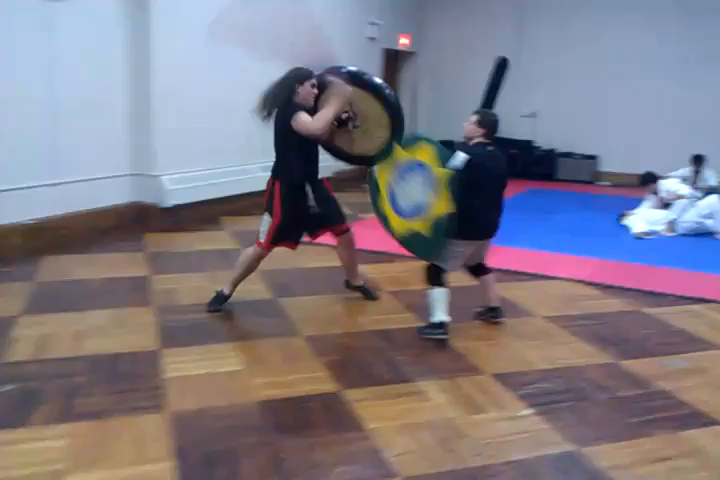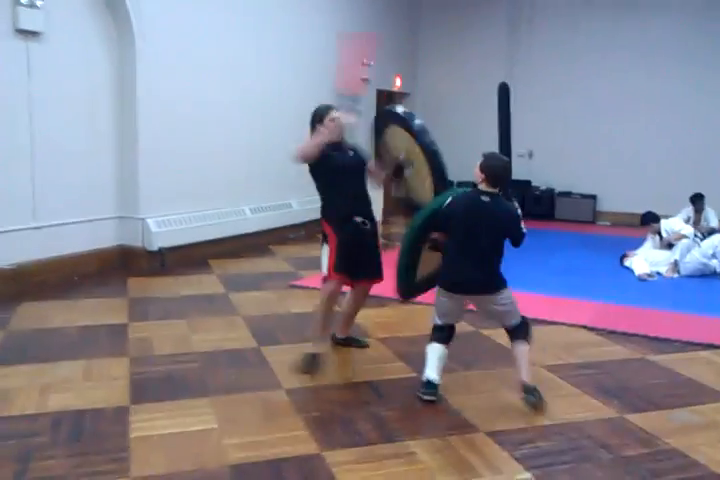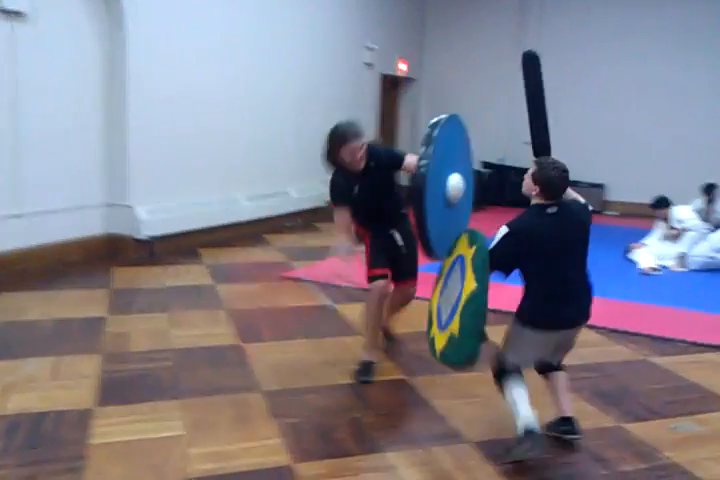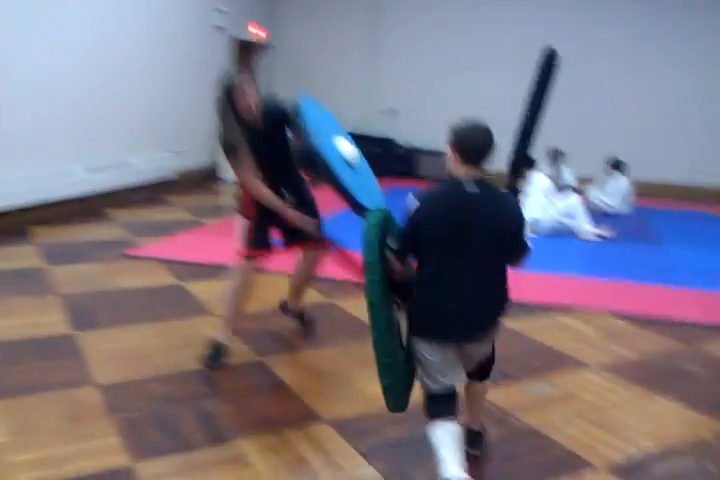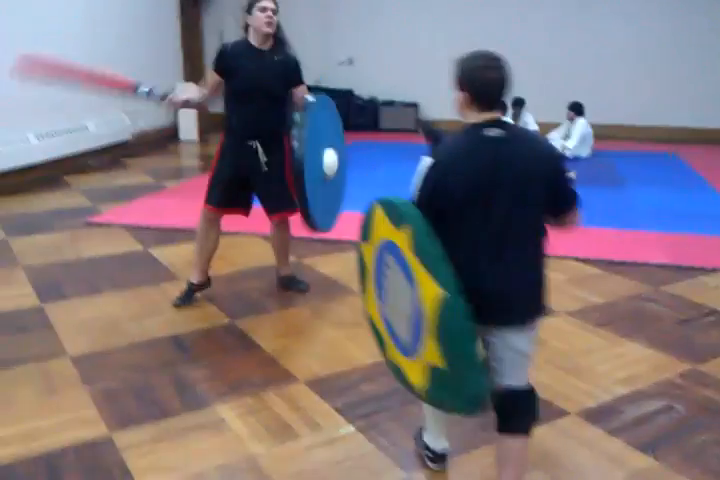
dt=0.5s
person 1, frame 1
left shoulder: (466, 153)
right shoulder: (498, 157)
left hip: (466, 225)
right hip: (488, 224)
left knee: (437, 268)
right knee: (476, 263)
left ankle: (439, 322)
right ankle: (493, 308)
person 1, frame 2
left shoulder: (457, 201)
right shoulder: (508, 211)
left elbow: (439, 235)
right elbow: (518, 240)
left hip: (453, 280)
right hip: (488, 283)
left knee: (442, 328)
right knee: (519, 327)
left ankle: (430, 382)
right ankle: (528, 386)
person 1, frame 3
left shoulder: (518, 227)
right shoulder: (577, 214)
left elbow: (489, 265)
right wrist: (562, 187)
left hip: (539, 312)
right hip: (578, 309)
left knee: (508, 367)
right knee: (550, 361)
left ankle: (528, 428)
right ankle: (567, 420)
person 1, frame 4
left shoulder: (425, 203)
right shoulder: (507, 206)
left elbow: (399, 263)
right elbow: (517, 259)
left wrist: (410, 286)
left hip: (432, 315)
right hip: (483, 314)
left knee: (440, 395)
right knee: (480, 363)
right ankle: (475, 432)
person 1, frame 5
left shoulder: (443, 159)
right shoulder: (541, 152)
right elbow: (568, 218)
left hip: (458, 293)
right hip: (517, 295)
right knee: (514, 392)
left ankle: (434, 445)
person 2, frame 1
left shoulder: (306, 111)
right shoulder: (288, 111)
right elbow: (315, 128)
right wrist: (337, 99)
left hip: (311, 185)
right hip: (286, 188)
left knee: (345, 234)
right knee: (263, 248)
left ankle: (355, 280)
right ankle: (227, 290)
person 2, frame 2
left shoulder: (353, 151)
right shoulder: (319, 153)
left elbow: (381, 176)
right elbow: (301, 155)
right wrist: (326, 133)
left hip: (363, 224)
right hip: (337, 226)
left knee: (363, 285)
right knee: (332, 287)
left ankle: (342, 333)
right ankle: (316, 348)
person 2, frame 3
left shoulder: (381, 156)
right shoulder: (340, 183)
left elbow: (418, 165)
right elbow: (344, 231)
left hip: (399, 225)
right hip: (370, 231)
left knee: (407, 290)
right knee: (379, 287)
left ankle: (384, 323)
right ankle: (368, 356)
person 2, frame 4
left shoulder: (276, 112)
right shoulder: (234, 136)
right elbow: (253, 183)
right wrist: (290, 214)
left hip: (291, 185)
right hip: (259, 196)
left knee: (314, 248)
right knee: (249, 260)
left ankle: (293, 304)
right ankle: (222, 339)
person 2, frame 5
left shoulder: (287, 61)
right shoulder: (229, 54)
left elbow: (303, 106)
right elbow: (207, 93)
right wrist: (185, 98)
left hip: (273, 146)
right hip: (235, 144)
left knee: (280, 214)
right knee: (211, 212)
left ankle: (284, 273)
right ankle: (199, 278)
